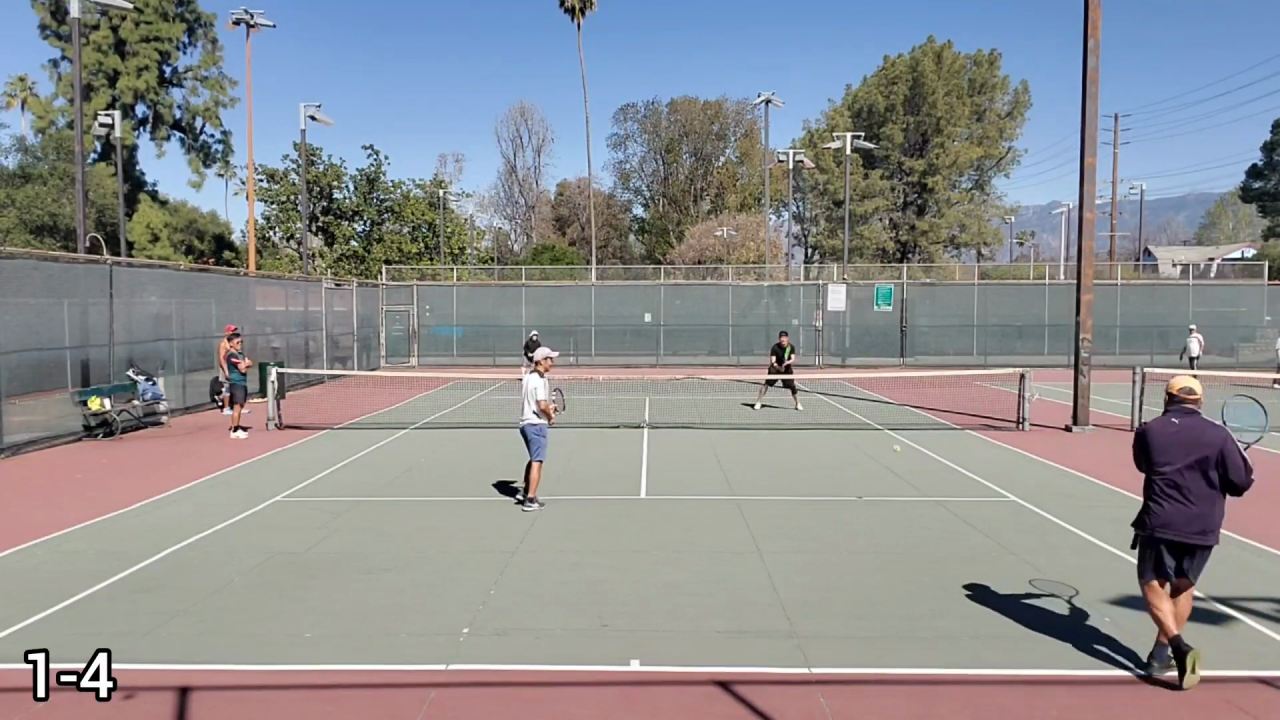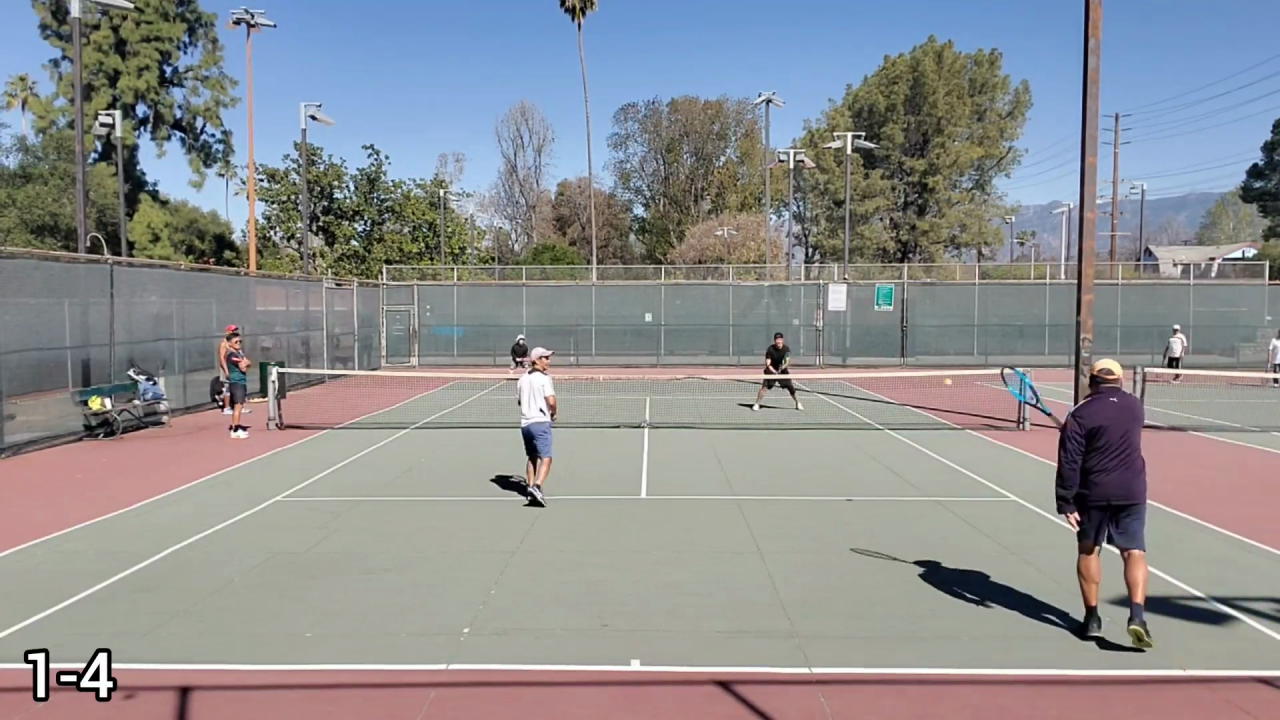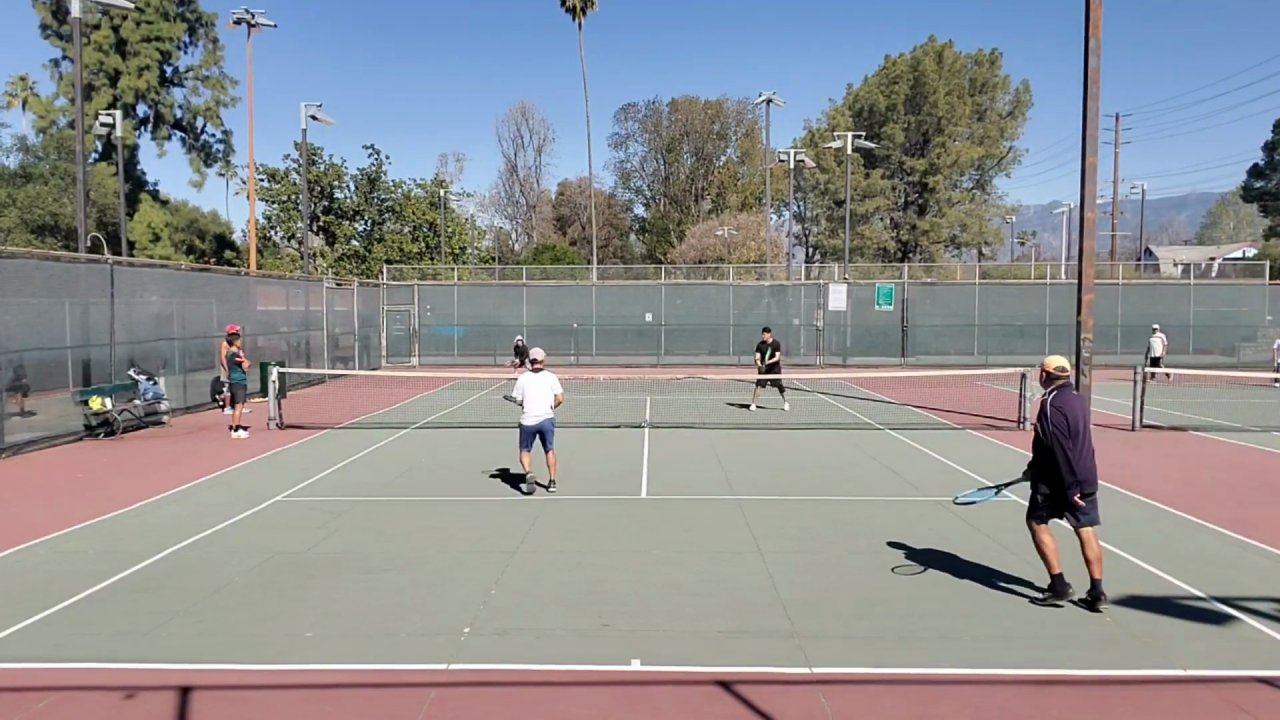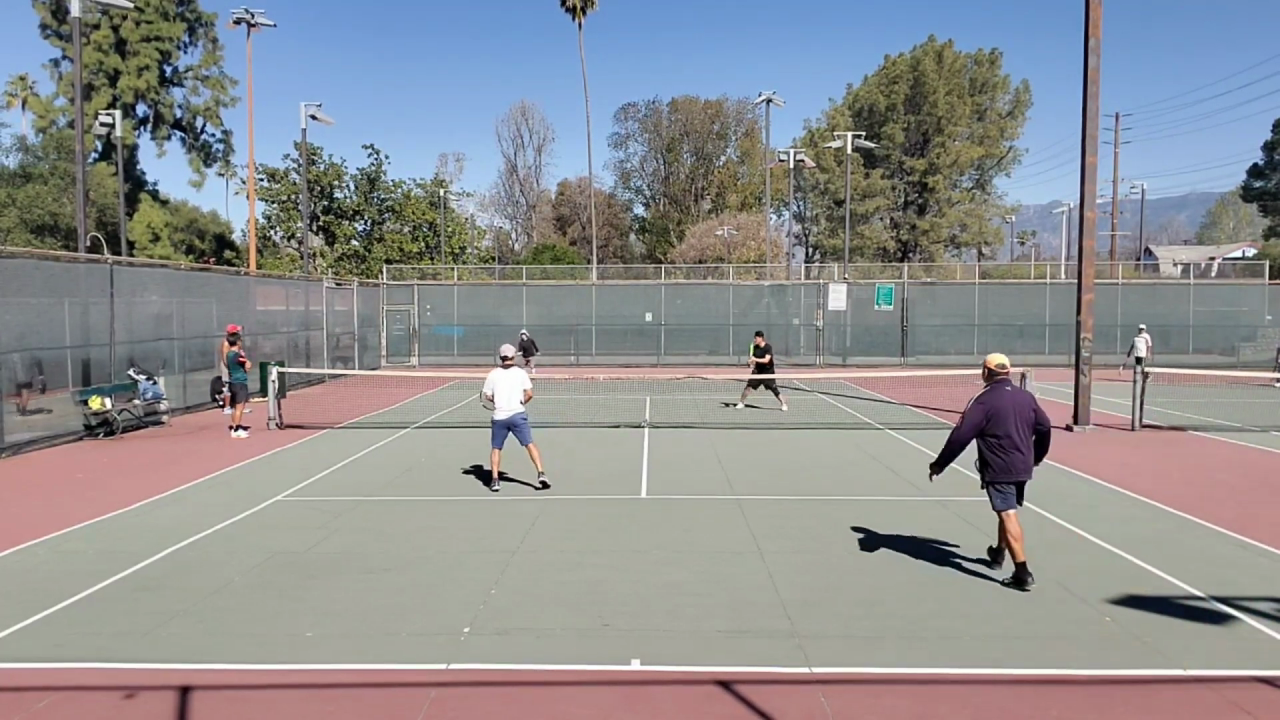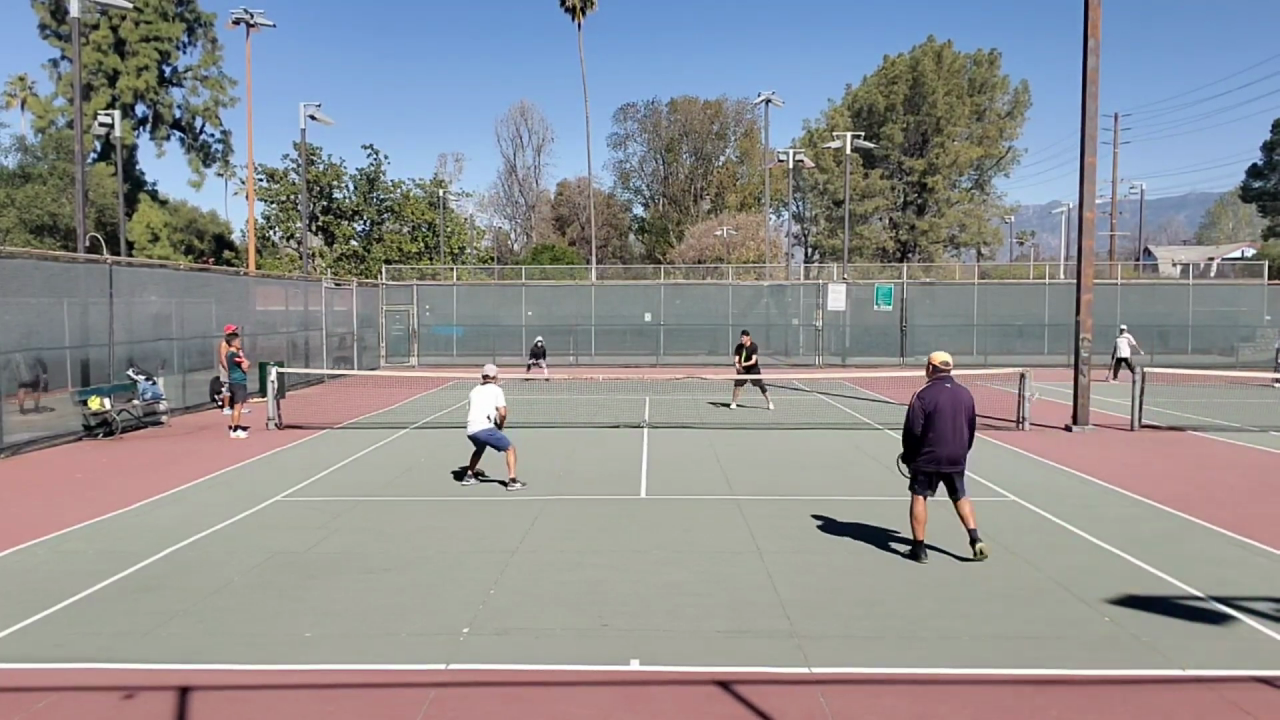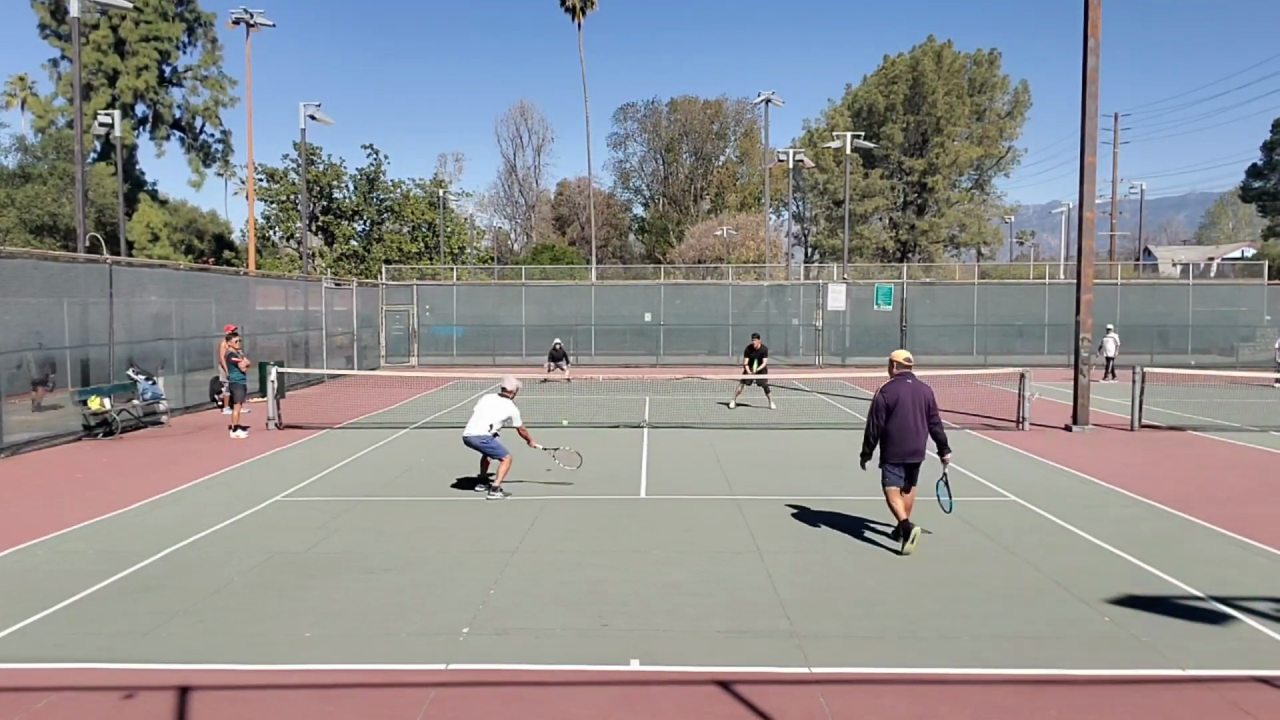
dt=0.5s
person 1, frame 1
left shoulder: (1148, 430)
right shoulder: (1217, 435)
right elbow: (1241, 481)
right wrist: (1213, 485)
left hip: (1159, 524)
right hip: (1201, 528)
left knee: (1152, 586)
right knee: (1182, 588)
left ankle: (1180, 648)
right ankle: (1160, 654)
person 1, frame 2
left shoulder: (1080, 414)
right shoulder: (1135, 407)
left elbow: (1069, 462)
left wrist: (1064, 503)
left hip: (1093, 493)
right hip: (1131, 493)
left knee: (1088, 551)
right knee: (1134, 554)
left ankle: (1091, 618)
right ankle: (1137, 615)
person 1, frame 3
left shoulder: (1051, 404)
right shoulder: (1077, 399)
left elbow: (1060, 450)
left wrist: (1069, 488)
right wrist: (1035, 464)
left hip: (1058, 481)
right hip: (1086, 478)
left knee: (1038, 525)
right knee: (1087, 532)
left ankle: (1059, 584)
right ankle: (1097, 593)
person 1, frame 4
left shoulder: (982, 401)
right shoulder: (1026, 397)
left elbow: (960, 436)
right elbow: (1044, 428)
left wrist: (939, 464)
right wrist: (1036, 458)
left hip: (998, 469)
right hip: (1023, 466)
left knee: (1007, 516)
right knee: (1010, 511)
left ankle: (1022, 573)
right ankle: (998, 553)
person 1, frame 5
left shoulder: (923, 395)
right shoulder: (965, 394)
left elbow: (912, 430)
right elbow: (971, 429)
left wrist: (908, 455)
left hip: (927, 459)
right hip: (956, 459)
left knee: (919, 498)
right knee: (961, 498)
left ankle: (918, 549)
right ankle: (975, 540)
person 1, frame 6
left shoulder: (886, 390)
right shoulder: (925, 390)
left elbow: (875, 425)
right elbow: (935, 423)
left wrist: (866, 452)
right wrist: (944, 449)
left hip: (893, 451)
right hip: (917, 450)
left knee: (891, 490)
right knee: (908, 489)
left ankle: (907, 527)
right ankle: (903, 529)
